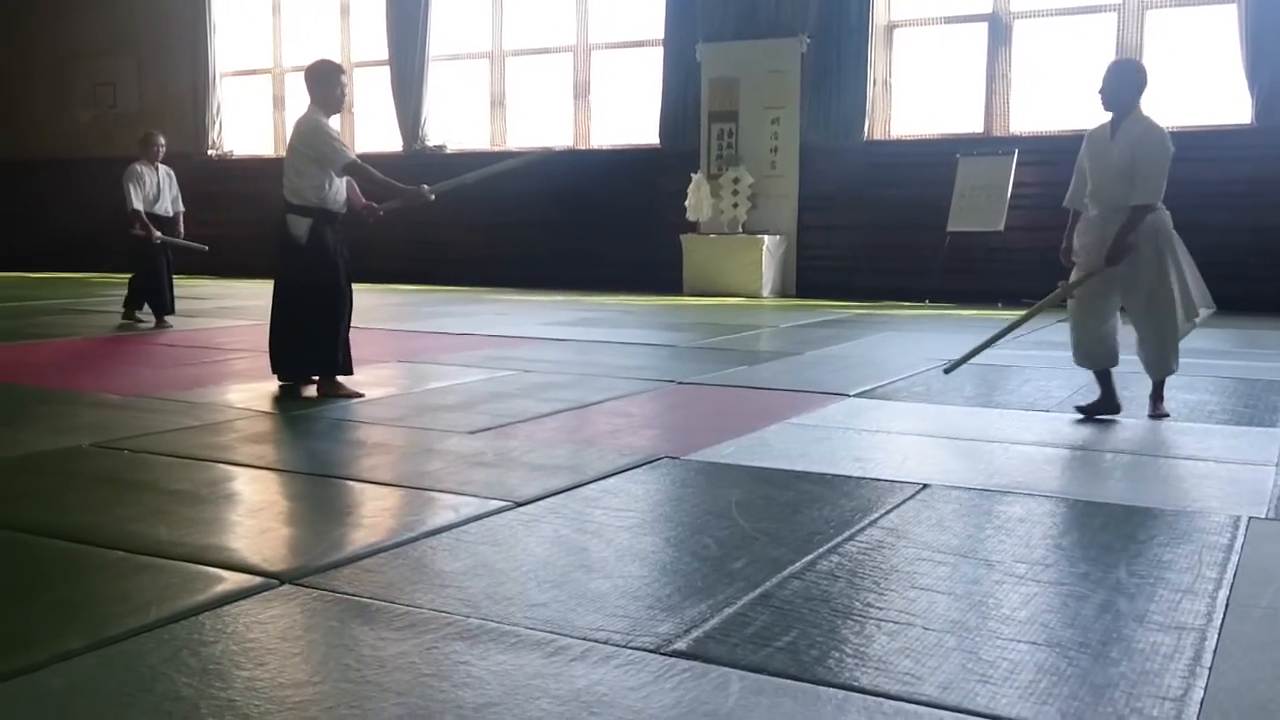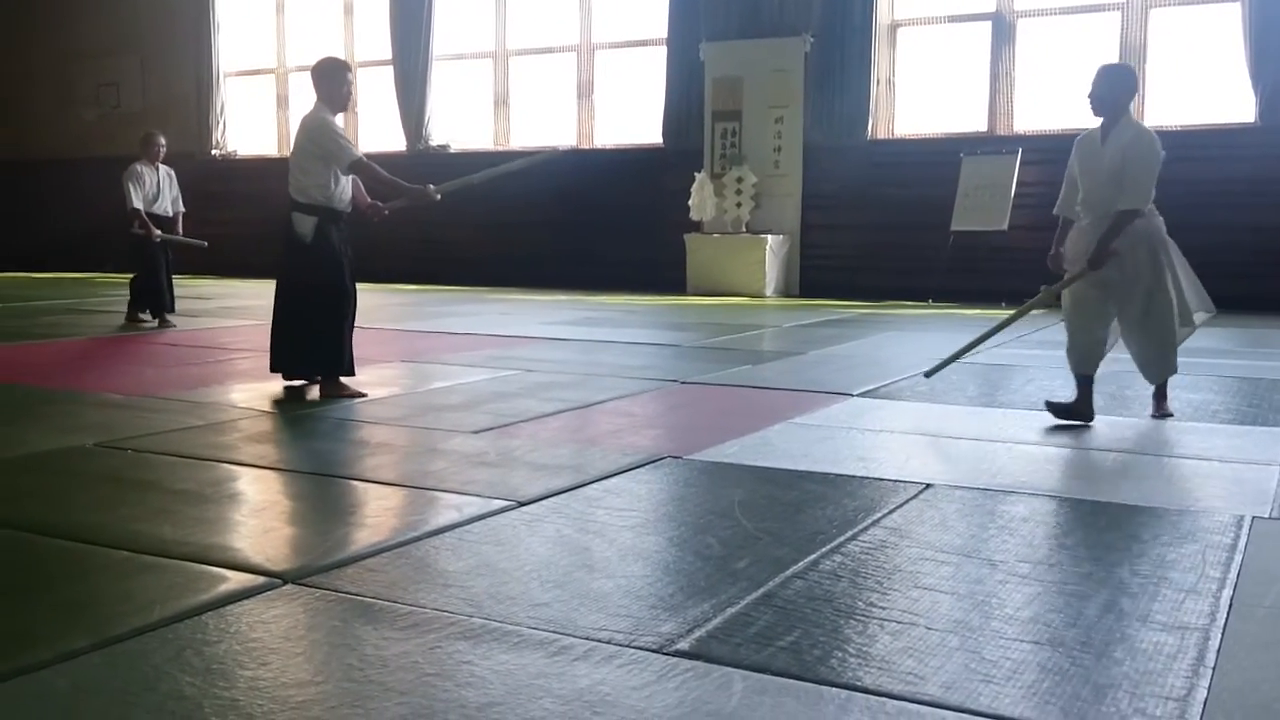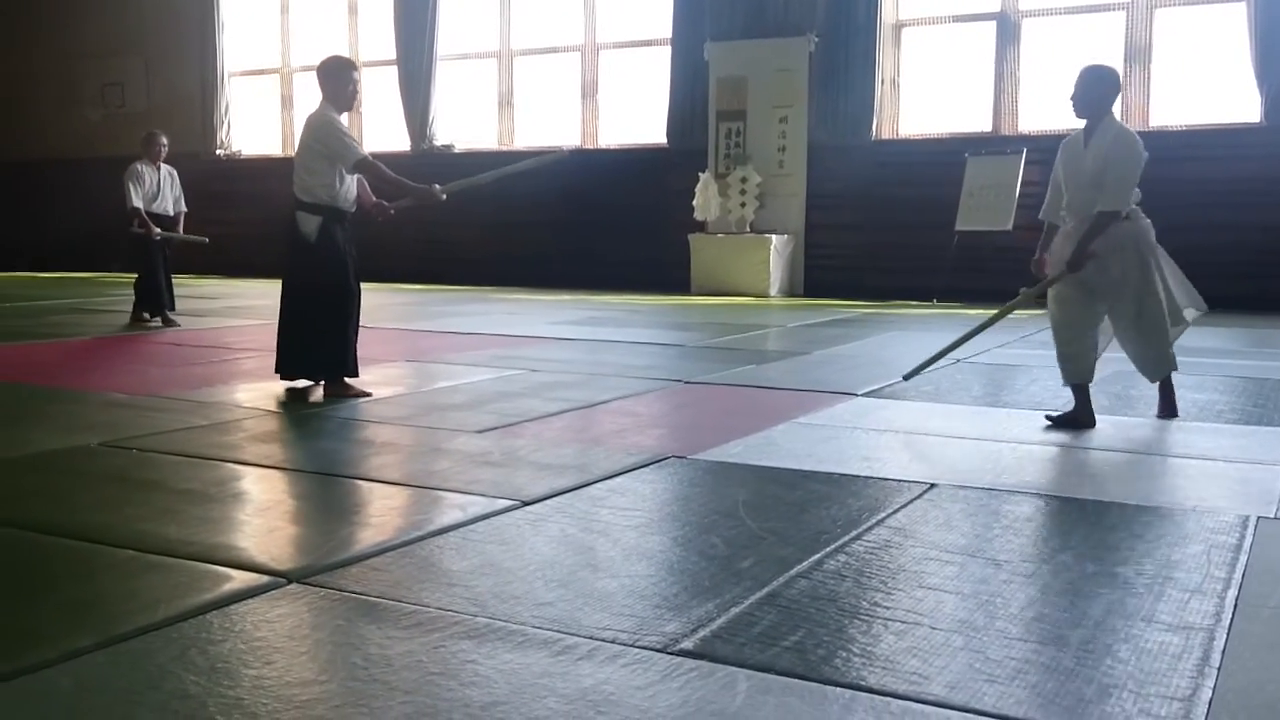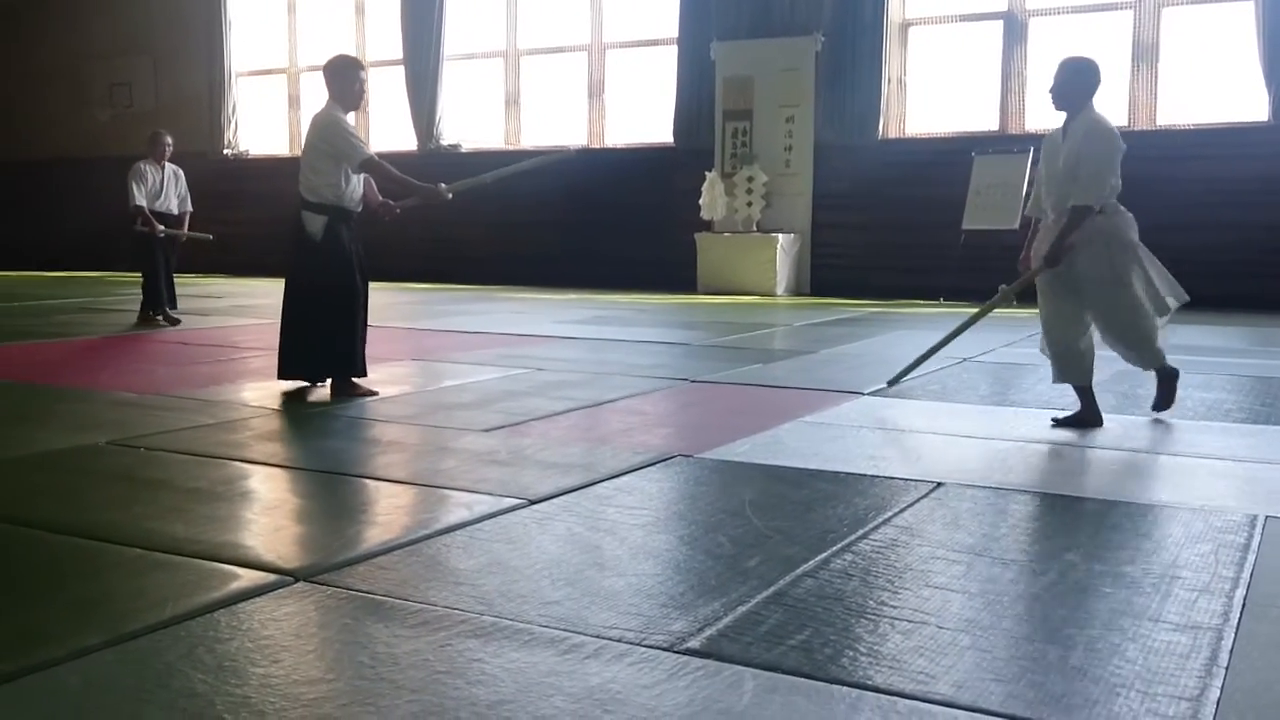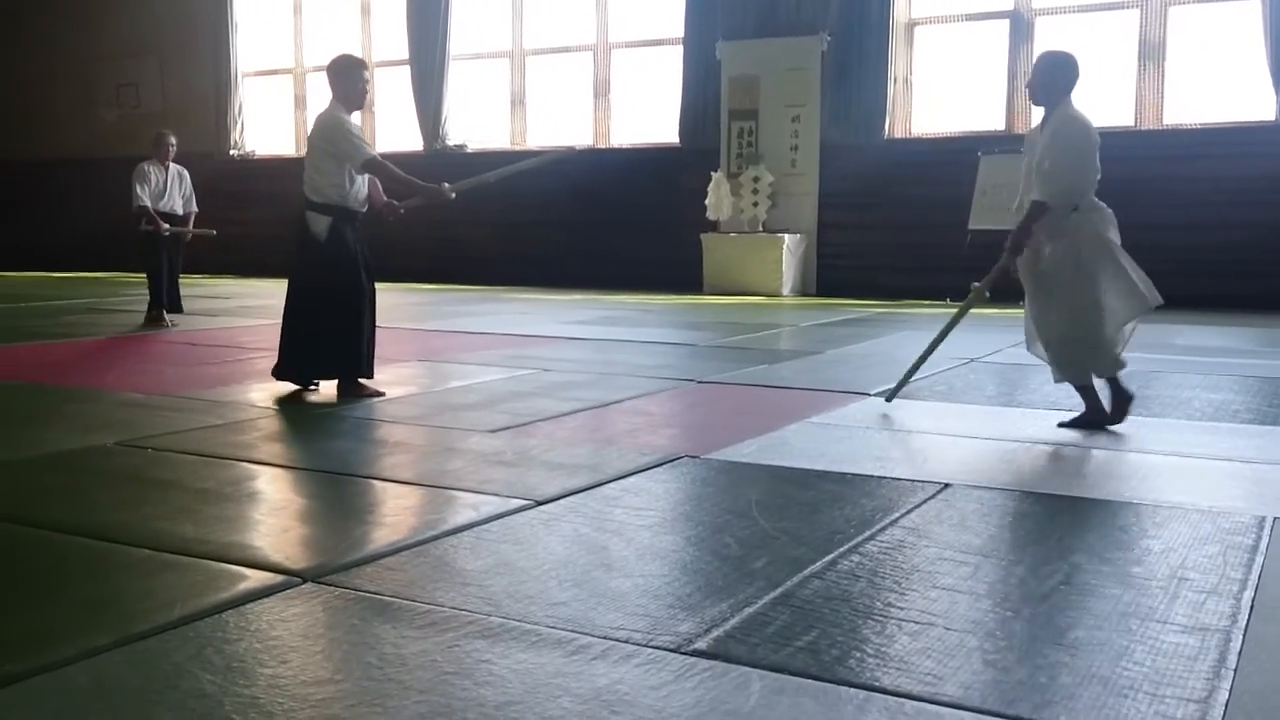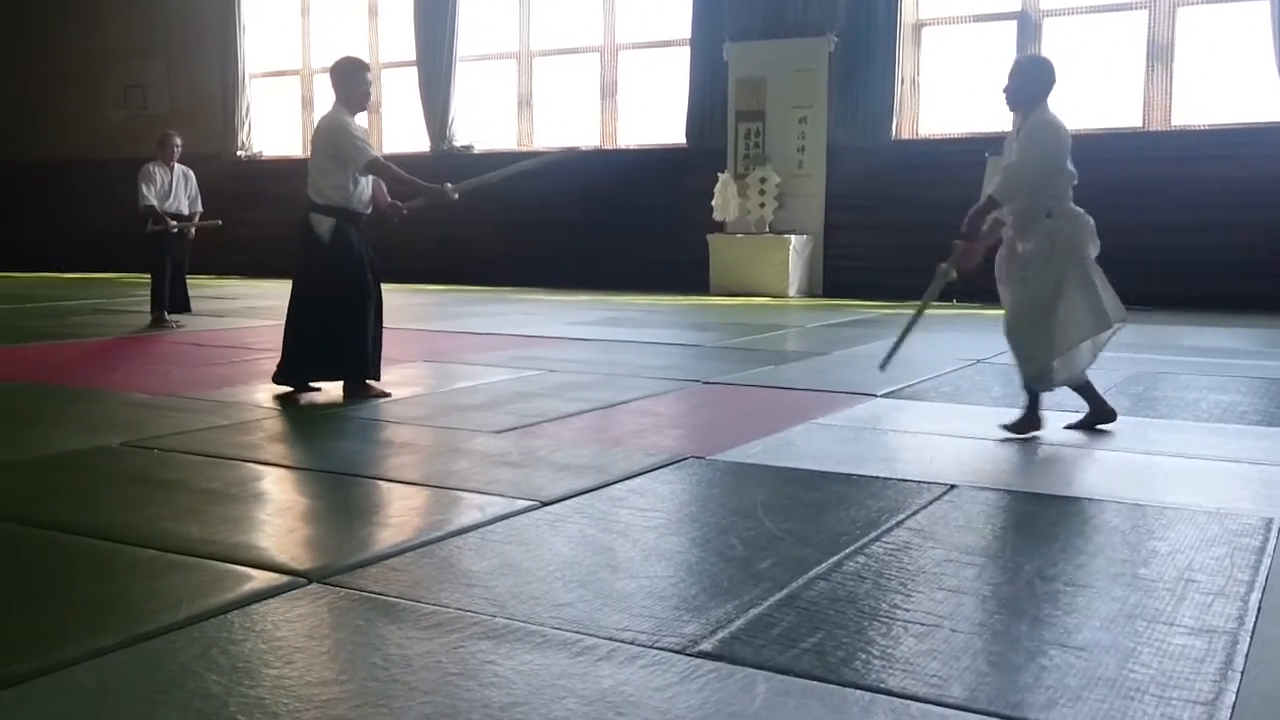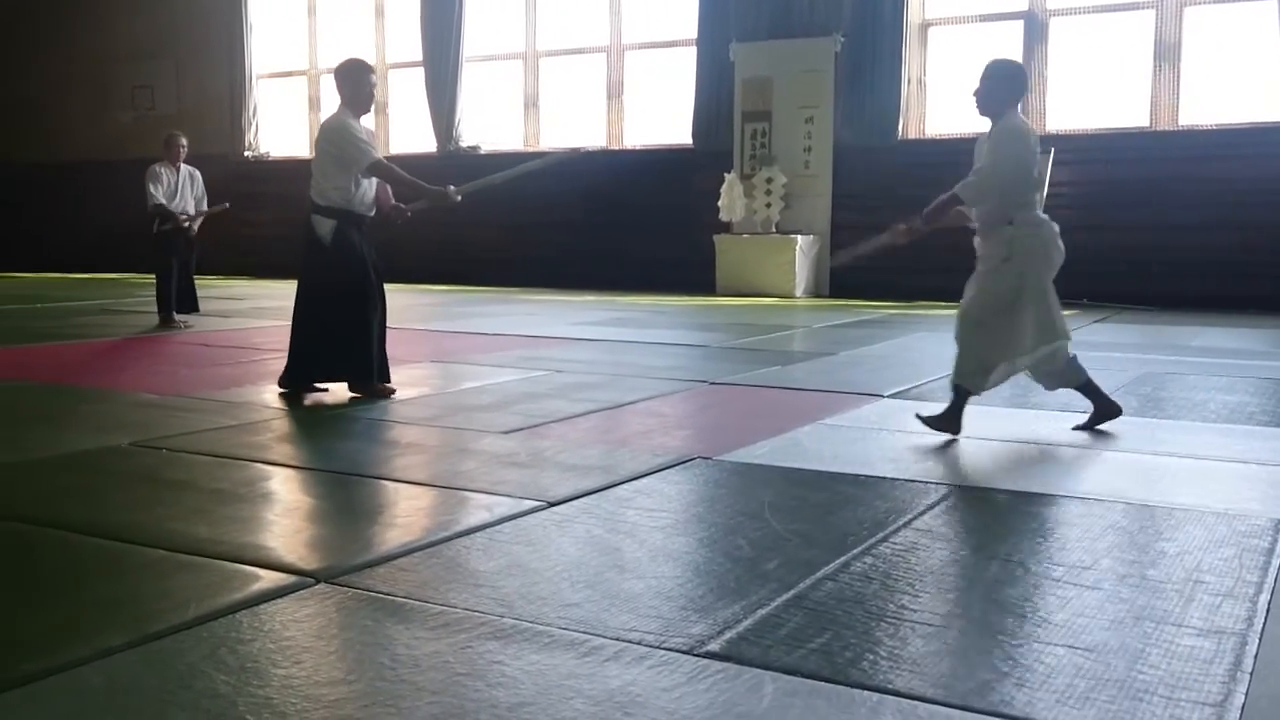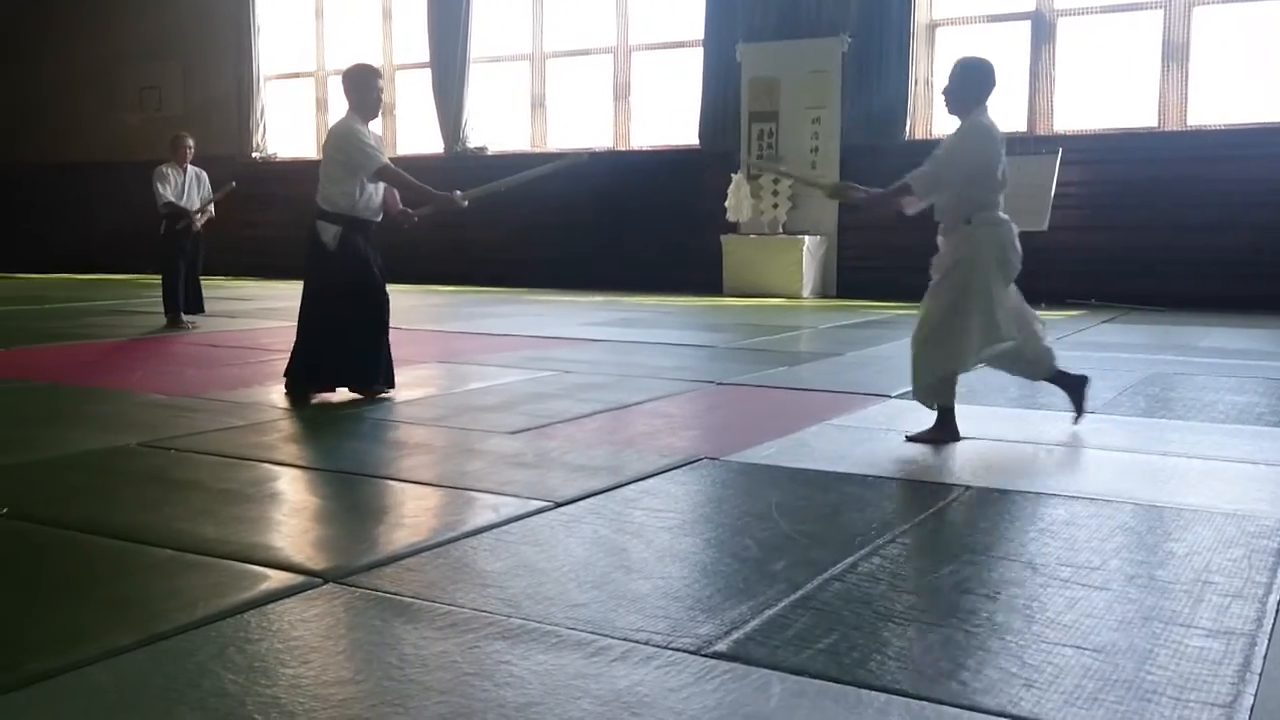
dt=0.1s
person 1, frame 1
left shoulder: (1151, 136)
right shoulder: (1094, 137)
left elbow: (1147, 196)
right elbow: (1079, 191)
left wrist: (1121, 239)
right wrist: (1070, 238)
left hip: (1140, 234)
right hip: (1098, 232)
left knee: (1152, 318)
right knee: (1088, 314)
left ankle: (1157, 394)
right ankle: (1107, 394)
person 1, frame 2
left shoulder: (1142, 141)
right shoulder: (1085, 143)
left elbow: (1134, 202)
right elbow: (1070, 199)
left wrist: (1104, 245)
right wrist: (1059, 245)
left hip: (1133, 240)
right hip: (1090, 239)
left knee: (1148, 324)
right knee: (1083, 321)
left ankle: (1160, 395)
right ankle: (1084, 401)
person 1, frame 3
left shoulder: (1124, 142)
right shoulder: (1069, 145)
left elbow: (1114, 204)
right elbow: (1055, 201)
left wrist: (1080, 247)
right wrist: (1044, 249)
left hip: (1119, 242)
right hip: (1077, 243)
left knee: (1143, 324)
right knee: (1069, 327)
left ankle: (1166, 390)
right ankle: (1083, 407)
person 1, frame 4
left shoulder: (1101, 134)
right shoulder: (1054, 140)
left elbow: (1089, 198)
right elbow: (1042, 198)
left wrist: (1057, 243)
right wrist: (1032, 246)
left hip: (1099, 236)
right hip: (1063, 239)
left knee: (1120, 321)
right knee: (1061, 327)
left ankle: (1164, 372)
right ankle: (1088, 407)
person 1, frame 5
left shoulder: (1073, 128)
right shoulder: (1038, 134)
left elbow: (1052, 190)
left wrist: (1019, 237)
right wrist: (1020, 239)
left hip: (1077, 232)
right hip: (1046, 235)
left knee: (1078, 323)
right knee: (1049, 327)
left ankle: (1117, 393)
right ankle: (1094, 406)
person 1, frame 6
left shoulder: (1046, 132)
right shoulder: (1024, 133)
left elbow: (1010, 187)
right elbow: (1011, 198)
left wrist: (971, 229)
right wrist: (981, 238)
left hip: (1055, 237)
right hip: (1030, 239)
left knee: (1026, 324)
right knee: (1031, 328)
left ankle: (1032, 410)
right ankle: (1097, 406)
person 1, frame 7
left shoulder: (1013, 136)
right shoulder: (999, 137)
left elbow: (975, 190)
right elbow: (979, 201)
left wrist: (924, 220)
right wrist: (926, 221)
left hip: (1021, 244)
right hip: (1009, 244)
left knee: (980, 325)
right knee: (1036, 337)
left ankle: (954, 414)
right ankle: (1102, 402)
person 1, frame 8
left shoulder: (976, 135)
right shoulder: (971, 134)
left elbow: (928, 179)
right elbow: (934, 187)
left wrist: (873, 199)
right wrist: (873, 196)
left hip: (977, 244)
right hip: (969, 244)
left knee: (938, 333)
right knee: (995, 336)
left ankle: (945, 423)
right ankle: (1069, 383)
person 2, frame 1
left shoulder: (318, 127)
right shoulder: (313, 127)
left elbow: (343, 175)
right elbow: (355, 168)
left wrist: (359, 204)
right wrist: (405, 192)
left hip: (314, 226)
right hip: (311, 227)
left knee: (303, 299)
right knee: (329, 299)
left ankle: (295, 368)
right ankle: (326, 376)
person 2, frame 2
left shoulder: (324, 125)
right shoulder: (320, 125)
left elbow: (348, 174)
right elbow: (361, 166)
left wrist: (365, 203)
right wrist: (411, 191)
left hip: (320, 224)
right hip: (316, 225)
left knee: (307, 298)
right knee: (333, 298)
left ankle: (299, 365)
right ankle: (330, 376)
person 2, frame 3
left shoulder: (330, 123)
right shoulder: (325, 123)
left elbow: (355, 173)
right elbow: (367, 165)
left wrist: (370, 202)
right wrist: (416, 191)
left hip: (324, 223)
right hip: (321, 224)
left knee: (311, 298)
right knee: (337, 299)
left ankle: (303, 365)
right ankle: (334, 377)
person 2, frame 4
left shoulder: (337, 123)
right shoulder: (331, 123)
left elbow: (361, 173)
right elbow: (372, 165)
left wrist: (377, 202)
right wrist: (422, 190)
left hip: (330, 222)
right hip: (327, 224)
left knee: (314, 298)
right knee: (343, 298)
left ankle: (306, 367)
right ankle: (342, 377)
person 2, frame 5
left shoulder: (343, 124)
right shoulder: (334, 123)
left elbow: (366, 173)
right elbow: (376, 165)
left wrist: (380, 201)
right wrist: (426, 190)
left hip: (334, 224)
right hip: (330, 225)
left knee: (315, 299)
right knee: (349, 299)
left ankle: (297, 368)
right ankle: (349, 377)
person 2, frame 6
left shoulder: (349, 126)
right shoulder: (336, 126)
left elbow: (370, 175)
right elbow: (379, 167)
left wrist: (384, 203)
right wrist: (428, 190)
left hip: (340, 225)
right hip: (334, 226)
left knee: (318, 301)
right knee: (354, 300)
left ankle: (298, 371)
right ankle: (355, 378)
person 2, frame 7
left shoulder: (360, 130)
right shoulder: (339, 128)
left elbow: (375, 177)
right elbow: (382, 169)
left wrist: (388, 204)
right wrist: (432, 192)
left hip: (347, 228)
right hip: (335, 229)
left knee: (321, 304)
right knee: (361, 300)
left ankle: (300, 375)
right ankle: (362, 375)
person 2, frame 8
left shoulder: (369, 135)
right shoulder: (347, 133)
left elbow: (382, 182)
right elbow: (389, 174)
left wrist: (396, 209)
right wrist: (438, 198)
left hip: (353, 233)
right hip: (340, 234)
left knee: (328, 308)
right knee: (367, 304)
left ankle: (305, 379)
right ankle: (363, 377)
person 3, frame 1
left shoulder: (168, 173)
right shoulder: (135, 171)
left elbow: (176, 203)
right elbow: (135, 206)
left wrist: (179, 225)
right wrist: (150, 229)
left hip: (164, 226)
right hip: (145, 227)
left knee: (146, 271)
right knee: (157, 271)
left ankle: (130, 309)
right ankle: (161, 316)
person 3, frame 2
left shoulder: (168, 173)
right shoulder: (135, 171)
left elbow: (176, 203)
right elbow: (135, 205)
left wrist: (178, 225)
right wrist: (150, 227)
left hip: (163, 226)
right hip: (144, 227)
left knee: (147, 272)
right knee: (156, 270)
left ankle: (134, 311)
right ankle: (162, 314)
person 3, frame 3
left shoulder: (171, 173)
right shoulder: (136, 170)
left elbow: (179, 204)
right elbow: (134, 204)
left wrist: (179, 226)
right wrist: (149, 225)
left hip: (165, 226)
right hip: (144, 226)
left knee: (159, 269)
right knee: (154, 269)
left ankle: (139, 311)
right ankle: (163, 312)
person 3, frame 4
left shoulder: (176, 172)
right shoulder: (140, 169)
left elbow: (184, 203)
right elbow: (137, 203)
left wrist: (184, 225)
right wrist: (153, 223)
left hip: (169, 225)
right hip: (147, 225)
left knee: (165, 268)
right knee: (155, 267)
left ankle: (147, 311)
right ankle: (162, 310)
person 3, frame 5
left shoulder: (181, 173)
right shoulder: (144, 170)
left elbow: (190, 204)
right elbow: (141, 202)
left wrist: (189, 226)
right wrist: (157, 222)
left hip: (175, 226)
right hip: (153, 225)
left knee: (171, 270)
right knee: (158, 269)
left ankle: (156, 312)
right ankle: (157, 312)
person 3, frame 6
left shoulder: (187, 173)
right shoulder: (149, 171)
left elbow: (195, 204)
right elbow: (147, 203)
left wrist: (192, 225)
right wrist: (165, 220)
left hip: (181, 226)
right hip: (159, 226)
left knee: (178, 271)
right knee: (162, 269)
left ankle: (162, 313)
right ankle: (160, 313)
person 3, frame 7
left shoulder: (193, 173)
right shoulder: (156, 171)
left elbow: (202, 205)
right elbow: (155, 202)
left wrist: (196, 222)
right wrist: (175, 216)
left hip: (187, 227)
right hip: (166, 225)
left knee: (185, 271)
right knee: (167, 270)
left ankle: (173, 312)
right ankle: (167, 314)
person 3, frame 8
left shoulder: (200, 174)
right shoulder: (163, 172)
left elbow: (208, 206)
right elbow: (165, 201)
left wrist: (200, 220)
right wrist: (186, 212)
left hip: (193, 228)
right hip: (173, 226)
left knee: (191, 272)
right knee: (174, 271)
left ankle: (181, 313)
right ankle: (174, 314)
